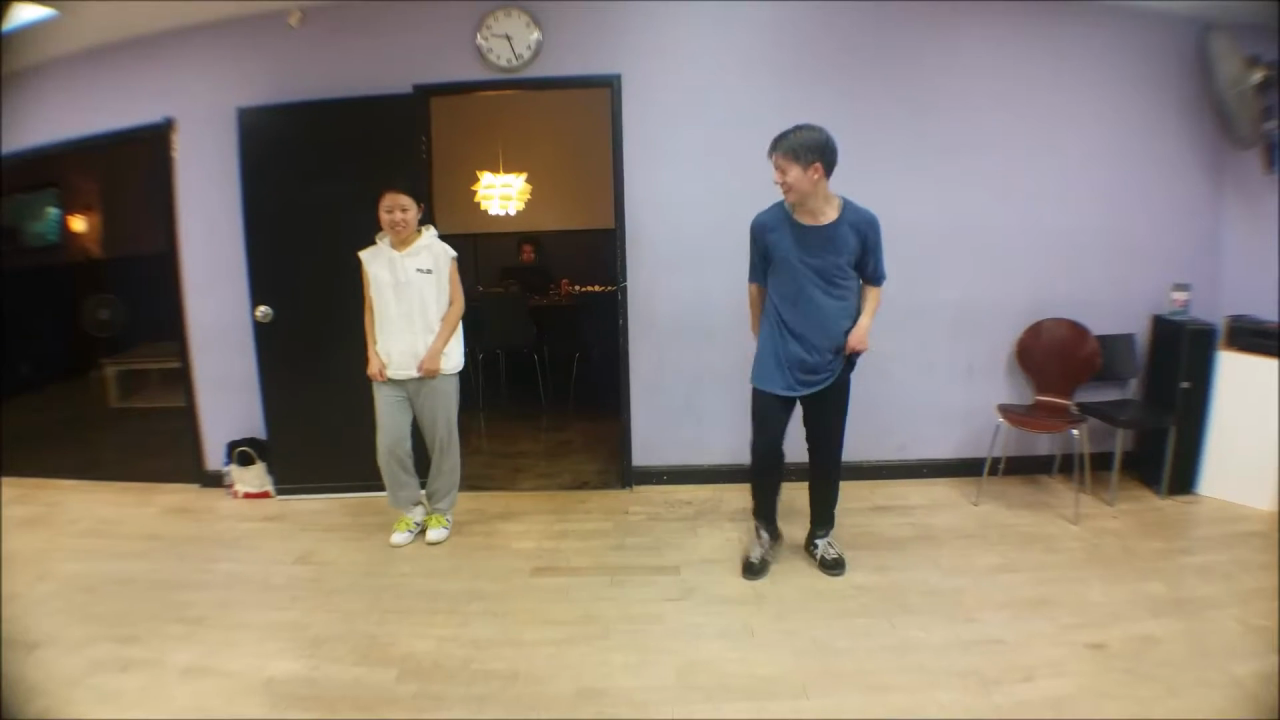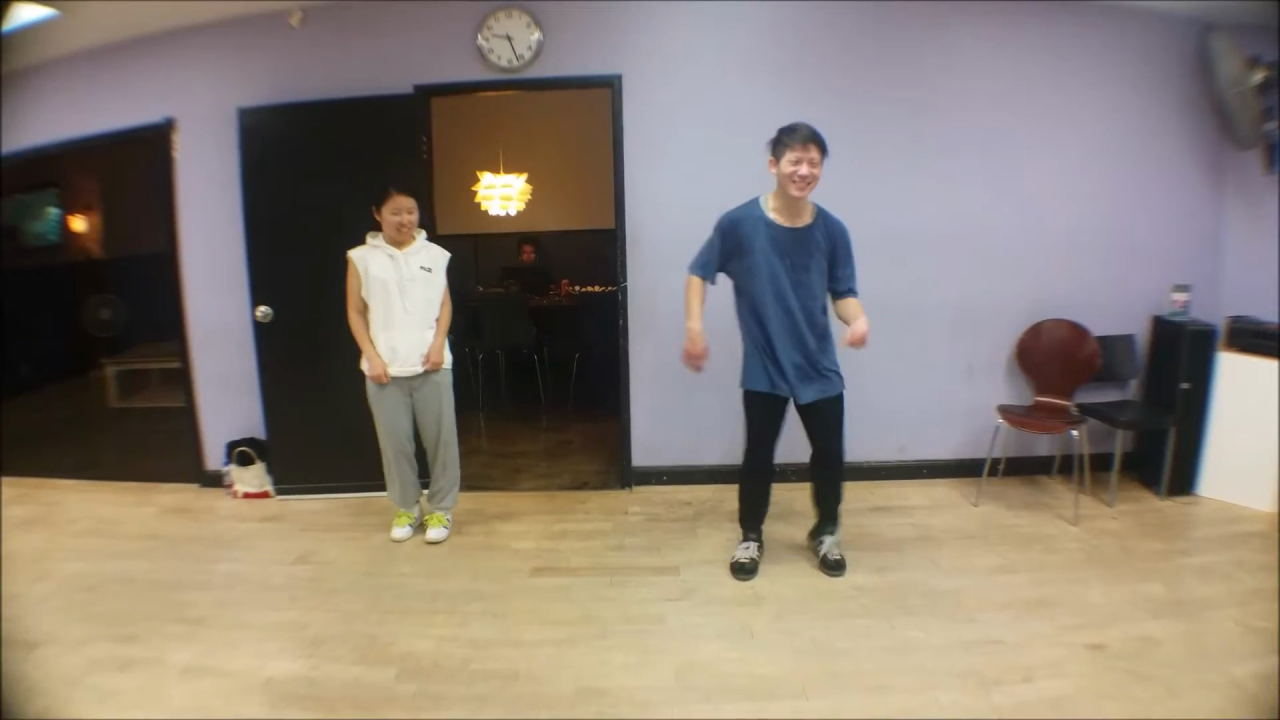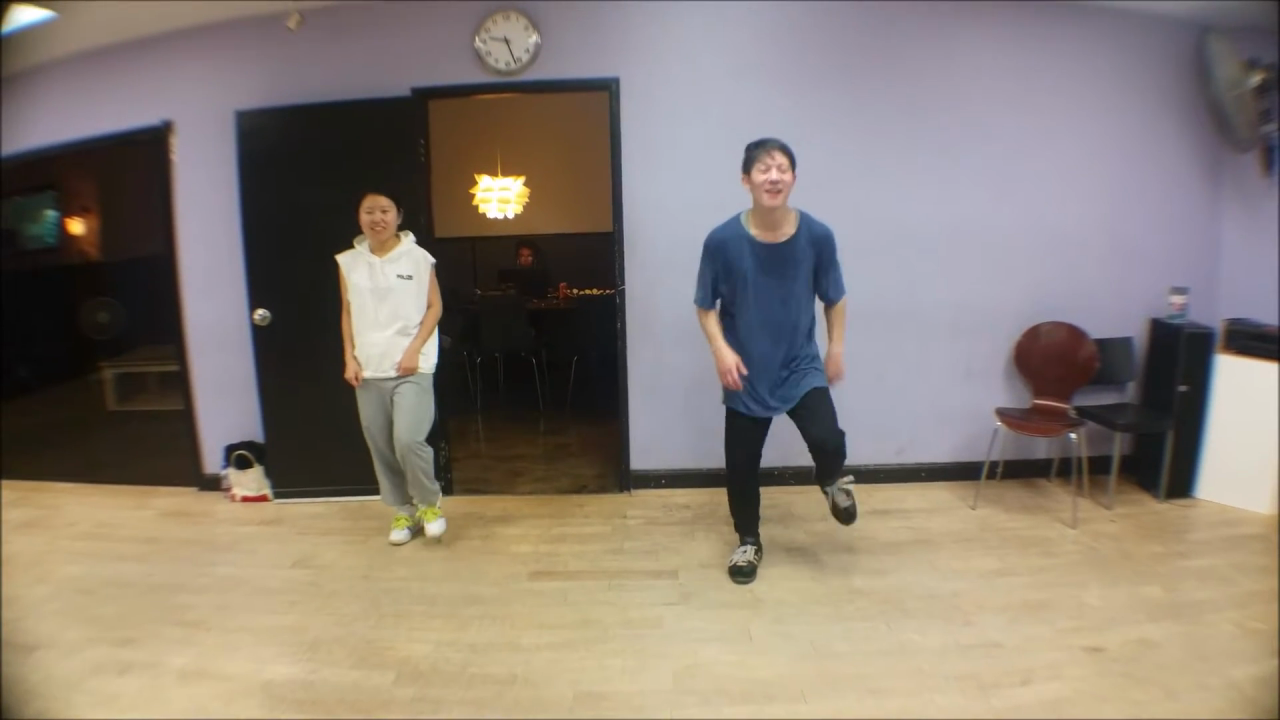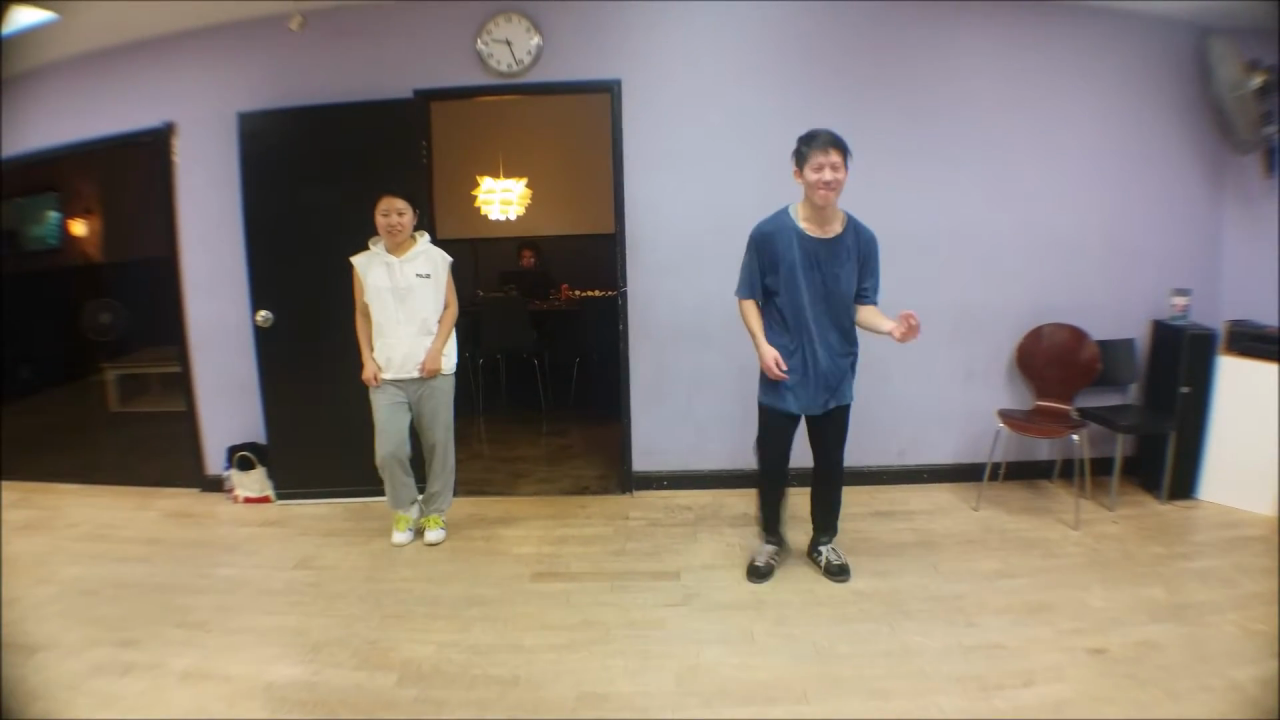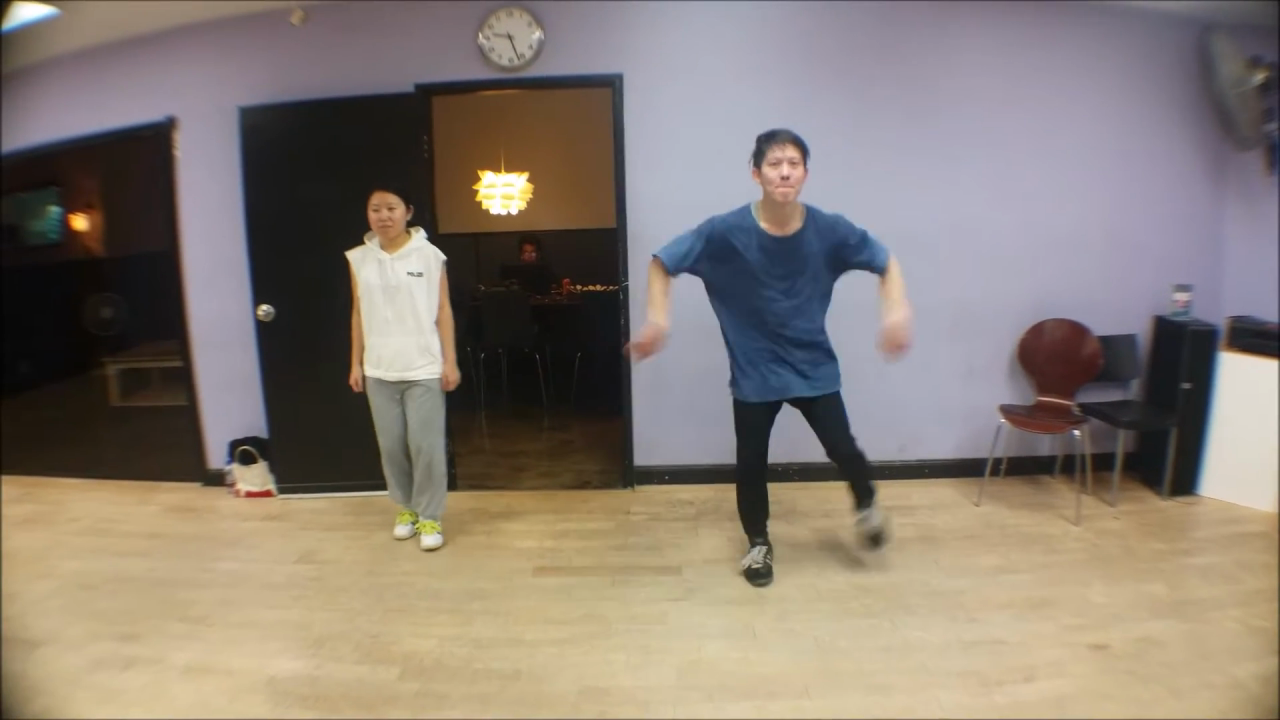
dt=0.7s
person 1, frame 1
left shoulder: (860, 223)
right shoulder: (766, 224)
left elbow: (872, 280)
left wrist: (864, 323)
right wrist: (758, 325)
left hip: (831, 363)
right hip: (776, 363)
left knee: (826, 453)
right knee: (766, 450)
left ankle: (820, 535)
right ankle: (765, 529)
person 1, frame 2
left shoulder: (832, 231)
right shoulder: (738, 223)
left elbow: (843, 293)
right elbow: (699, 273)
left wrist: (858, 320)
right wrist: (693, 327)
left hip: (817, 364)
right hip: (763, 366)
left knee: (829, 454)
right knee: (758, 456)
left ankle: (826, 531)
right ankle: (751, 536)
person 1, frame 3
left shoulder: (817, 236)
right shoulder: (722, 240)
left elbow: (834, 298)
right elbow: (707, 306)
left wrist: (836, 350)
right wrist: (721, 352)
left hip: (802, 368)
right hip: (747, 375)
left knee: (827, 443)
right knee: (742, 465)
left ankle: (833, 480)
right ankle: (748, 540)
person 1, frame 4
left shoulder: (861, 239)
right shoulder: (769, 233)
left elbow: (860, 306)
right elbow: (747, 296)
left wrist: (889, 326)
right wrist: (762, 344)
left hip: (835, 374)
right hip: (784, 371)
left knee: (830, 464)
right knee: (773, 462)
left ankle: (823, 542)
right ankle: (771, 540)
person 1, frame 5
left shoulder: (828, 229)
right shoulder: (726, 230)
left elbow: (885, 262)
right elbow: (662, 264)
left wrist: (896, 311)
right wrist: (658, 318)
left hip: (812, 363)
right hip: (755, 367)
left knee: (841, 446)
right knee: (751, 460)
left ankle: (867, 505)
right ankle: (758, 542)
person 2, frame 1
left shoulder: (440, 253)
right shoulder: (371, 259)
left elbow: (456, 304)
right elbow: (370, 311)
left wrist: (435, 350)
right wrist: (372, 354)
left hip: (436, 367)
right hip: (389, 369)
left knee: (441, 442)
right knee: (390, 446)
left ankle: (440, 511)
right ankle: (410, 511)
person 2, frame 2
left shoulder: (434, 255)
right shoulder: (361, 258)
left elbow: (445, 305)
right elbow: (355, 312)
left wrist: (438, 344)
right wrist: (371, 356)
left hip: (431, 365)
right hip: (385, 368)
left knee: (441, 441)
right knee: (395, 445)
left ankle: (440, 510)
right ankle: (406, 509)
person 2, frame 3
left shoulder: (418, 258)
right shoulder: (348, 262)
left elbow: (434, 307)
right elbow: (347, 313)
left wrist: (413, 351)
right wrist: (350, 358)
left hip: (412, 368)
right hip: (369, 370)
left knee: (408, 440)
right knee: (381, 447)
left ankle: (429, 502)
right ankle: (403, 510)
person 2, frame 4
left shoulder: (436, 258)
right shoulder: (363, 264)
left elbow: (451, 307)
right elbow: (362, 315)
left wrist: (436, 351)
right wrist: (367, 360)
left hip: (432, 369)
right hip: (387, 373)
left knee: (438, 444)
right knee: (389, 450)
left ankle: (435, 512)
right ankle: (406, 509)
person 2, frame 5
left shoulder: (428, 256)
right shoulder: (358, 259)
left elbow: (443, 310)
right elbow: (358, 314)
left wrist: (450, 360)
right wrist: (355, 363)
left hip: (424, 369)
right hip: (379, 371)
left knee: (425, 446)
right knee: (390, 445)
left ankle: (429, 517)
right ankle: (406, 509)
